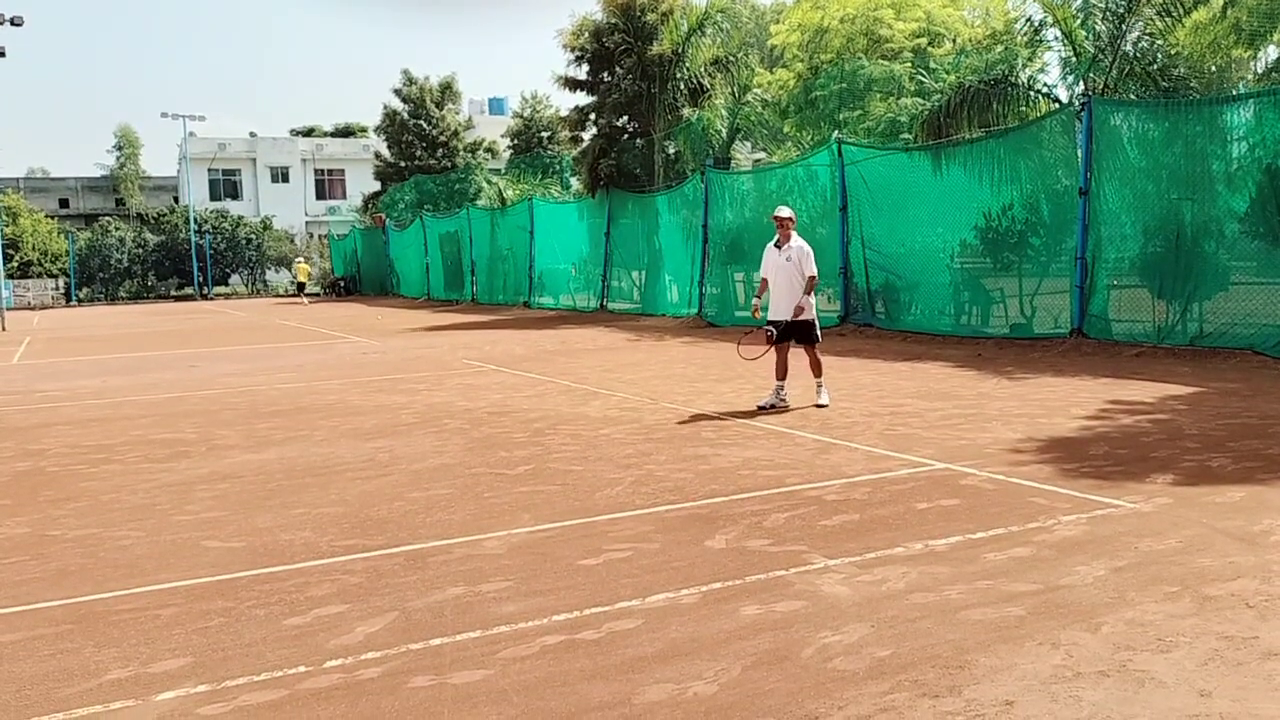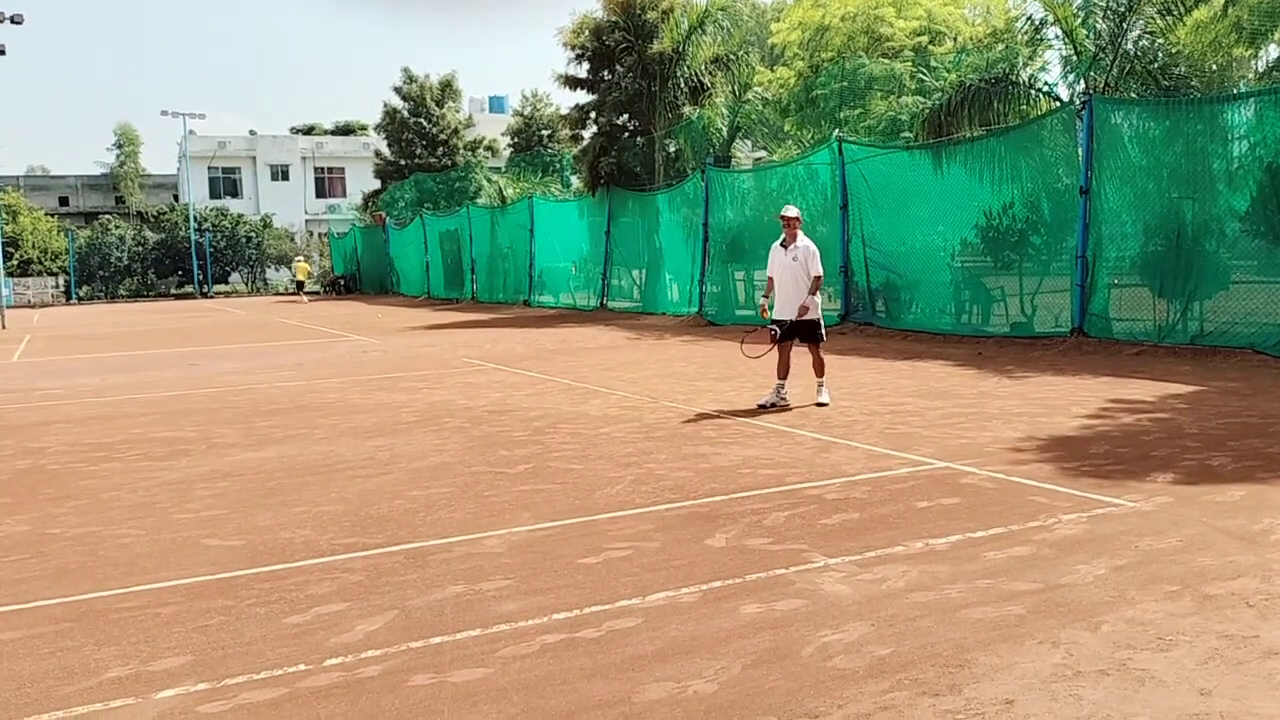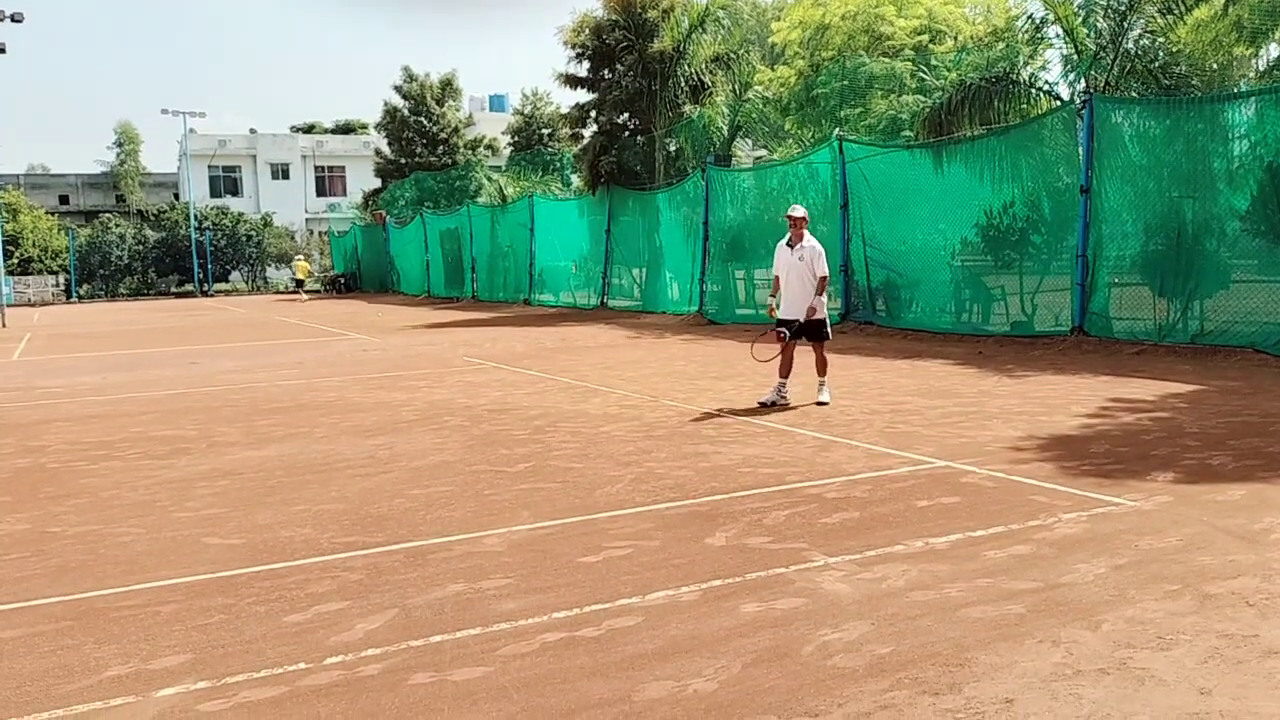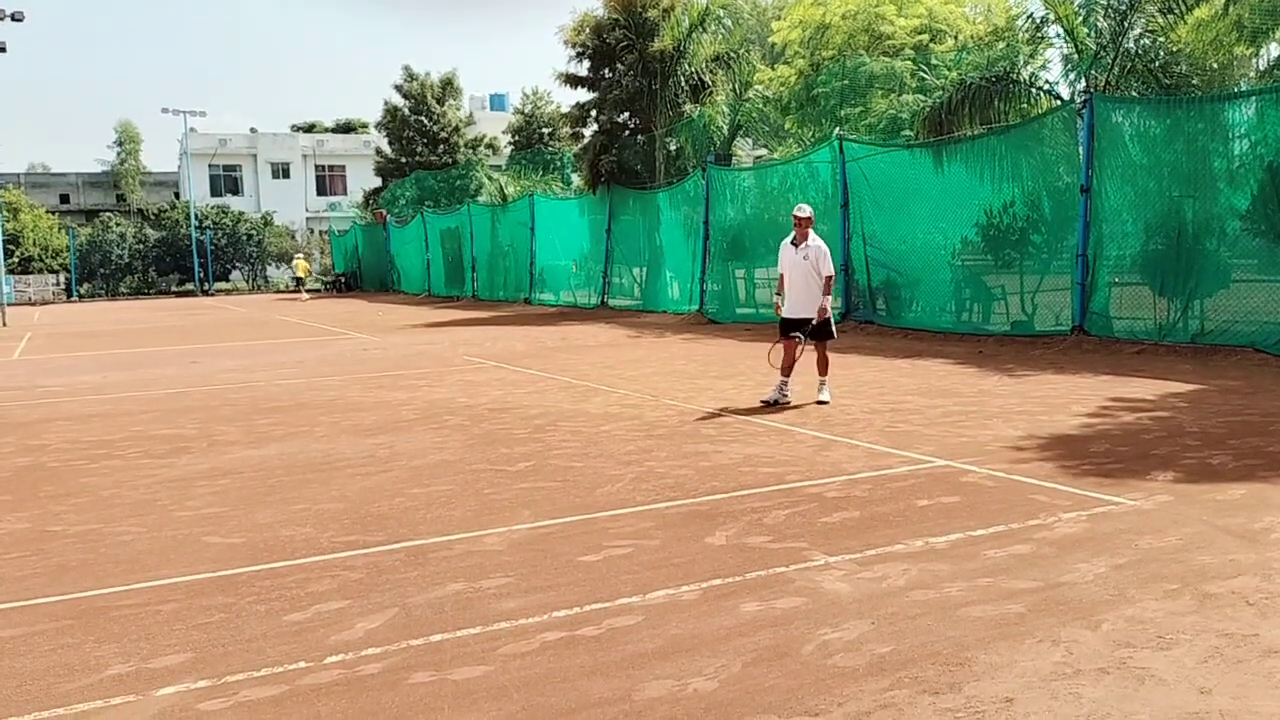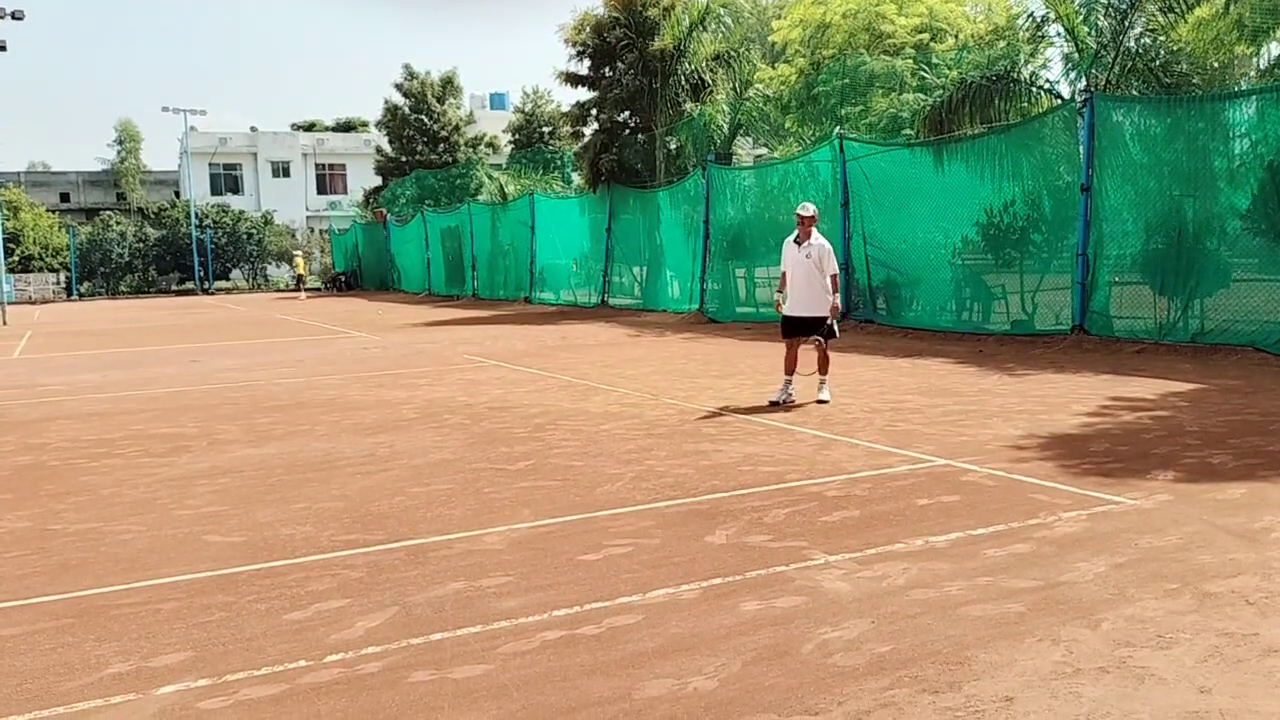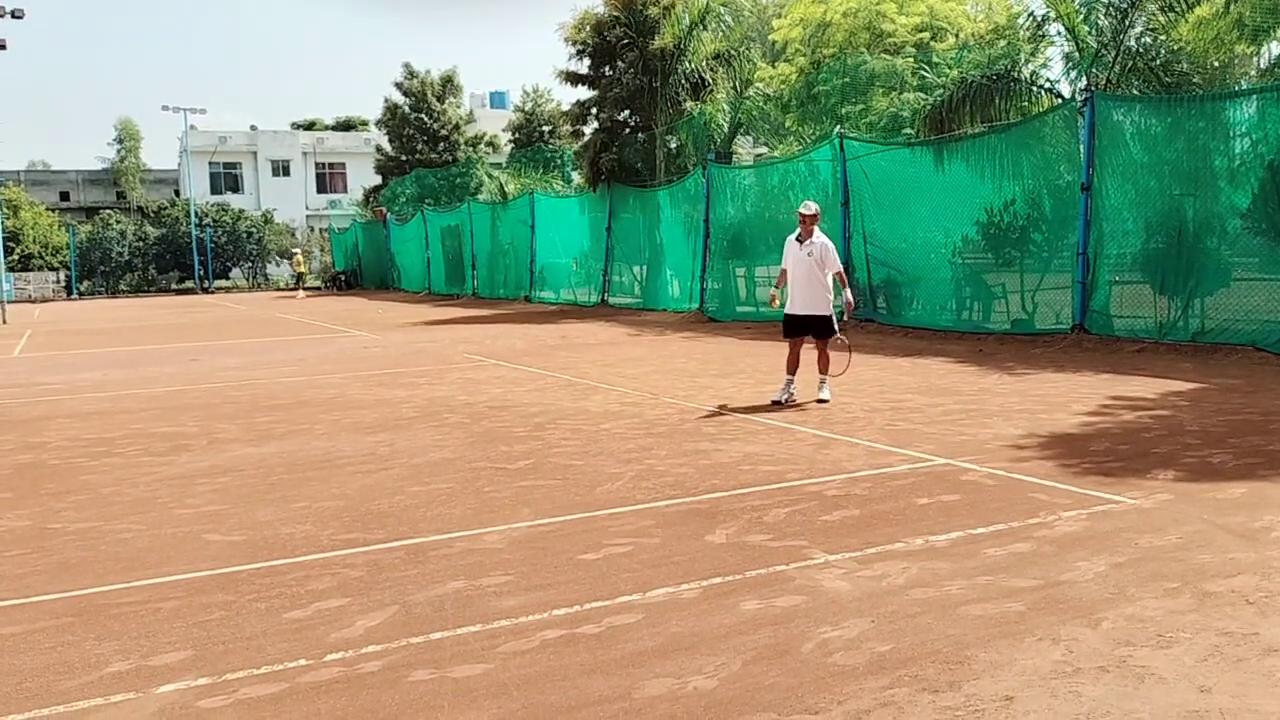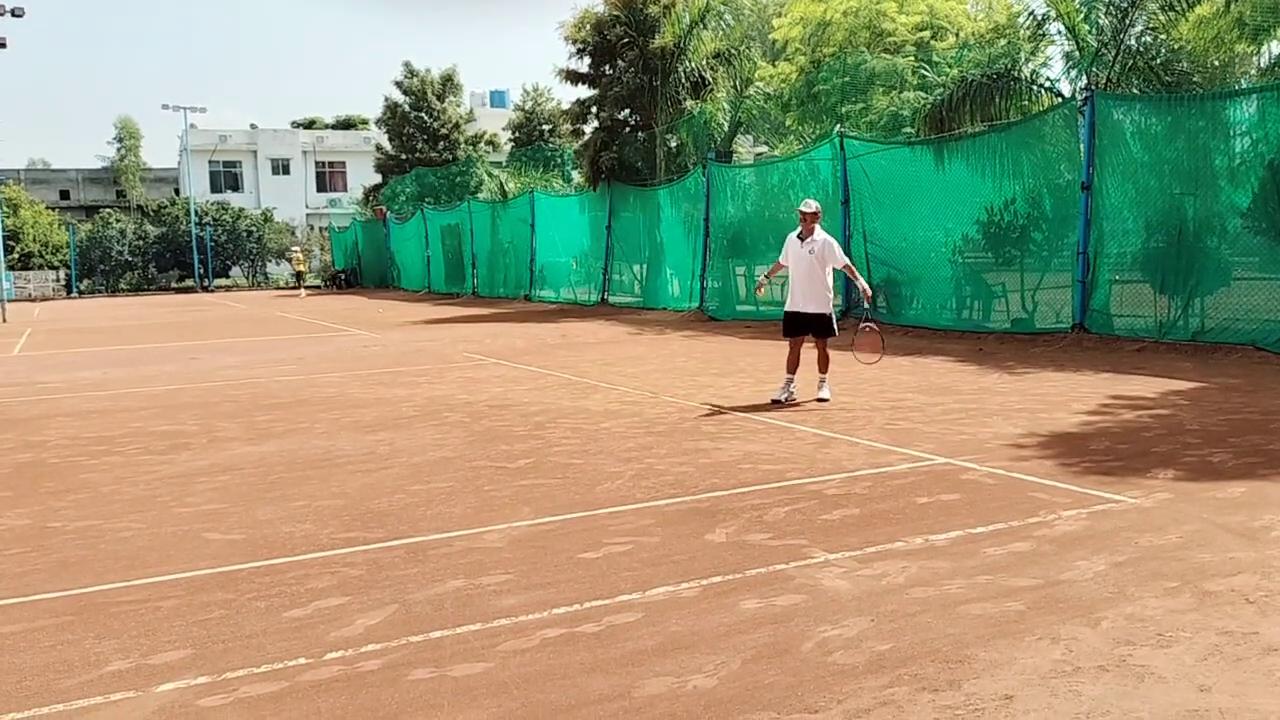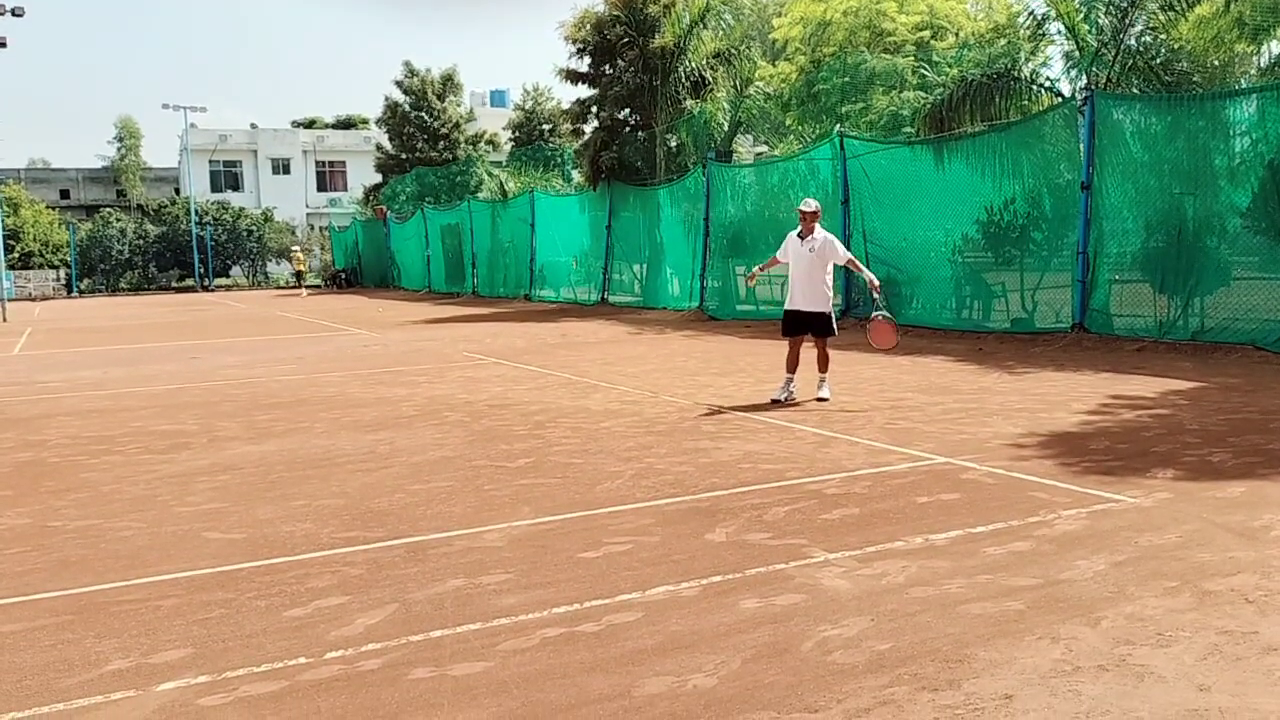
dt=0.1s
person 1, frame 1
left shoulder: (802, 248)
right shoulder: (770, 249)
left elbow: (812, 277)
right elbow: (765, 278)
left wrist: (803, 301)
right wrist: (757, 299)
left hip: (802, 312)
right hip: (777, 313)
left knee: (811, 351)
right knee: (780, 352)
left ankle: (821, 389)
right ankle: (780, 395)
person 1, frame 2
left shoulder: (808, 247)
right shoulder: (775, 248)
left elbow: (817, 277)
right elbow: (771, 277)
left wrist: (807, 301)
right wrist: (764, 299)
left hip: (807, 312)
right hip: (782, 312)
left knee: (815, 350)
right knee: (782, 351)
left ankle: (822, 389)
right ankle: (780, 393)
person 1, frame 3
left shoulder: (814, 247)
right shoulder: (781, 247)
left elbow: (823, 277)
left wrist: (815, 302)
right wrist: (772, 299)
left hip: (812, 311)
right hip: (788, 311)
left knee: (819, 349)
right knee: (786, 350)
left ankle: (823, 388)
right ankle: (781, 392)
person 1, frame 4
left shoulder: (819, 247)
right shoulder: (785, 245)
left elbow: (829, 276)
left wrist: (826, 302)
right wrist: (778, 297)
left hip: (817, 310)
right hip: (792, 310)
left knee: (820, 348)
right knee: (789, 348)
left ankle: (823, 388)
right ankle: (782, 390)
person 1, frame 5
left shoulder: (822, 245)
right shoulder: (788, 243)
left elbow: (834, 274)
left wrist: (836, 299)
right wrist: (779, 294)
left hip: (819, 309)
right hip: (793, 309)
left knee: (821, 348)
right knee: (791, 347)
left ankle: (823, 387)
right ankle: (787, 389)
person 1, frame 6
left shoulder: (824, 244)
right shoulder: (791, 241)
left elbow: (839, 271)
left wrist: (847, 293)
right wrist: (775, 289)
left hip: (820, 307)
right hip: (795, 307)
left knee: (821, 346)
right knee: (794, 346)
left ankle: (824, 386)
right ankle: (789, 388)
person 1, frame 7
left shoulder: (826, 242)
right shoulder: (791, 239)
left elbow: (845, 264)
right elbow: (782, 263)
left wrist: (861, 283)
right wrist: (765, 278)
left hip: (819, 306)
right hip: (795, 305)
left knee: (821, 346)
right knee: (794, 345)
left ankle: (823, 385)
right ankle: (789, 387)
person 1, frame 8
left shoulder: (826, 240)
right shoulder: (792, 238)
left elbow: (848, 259)
right elbow: (779, 257)
left wrist: (867, 274)
right wrist: (759, 268)
left hip: (819, 305)
right hip: (794, 304)
left knee: (821, 345)
right knee: (793, 344)
left ankle: (823, 385)
right ankle: (788, 387)
